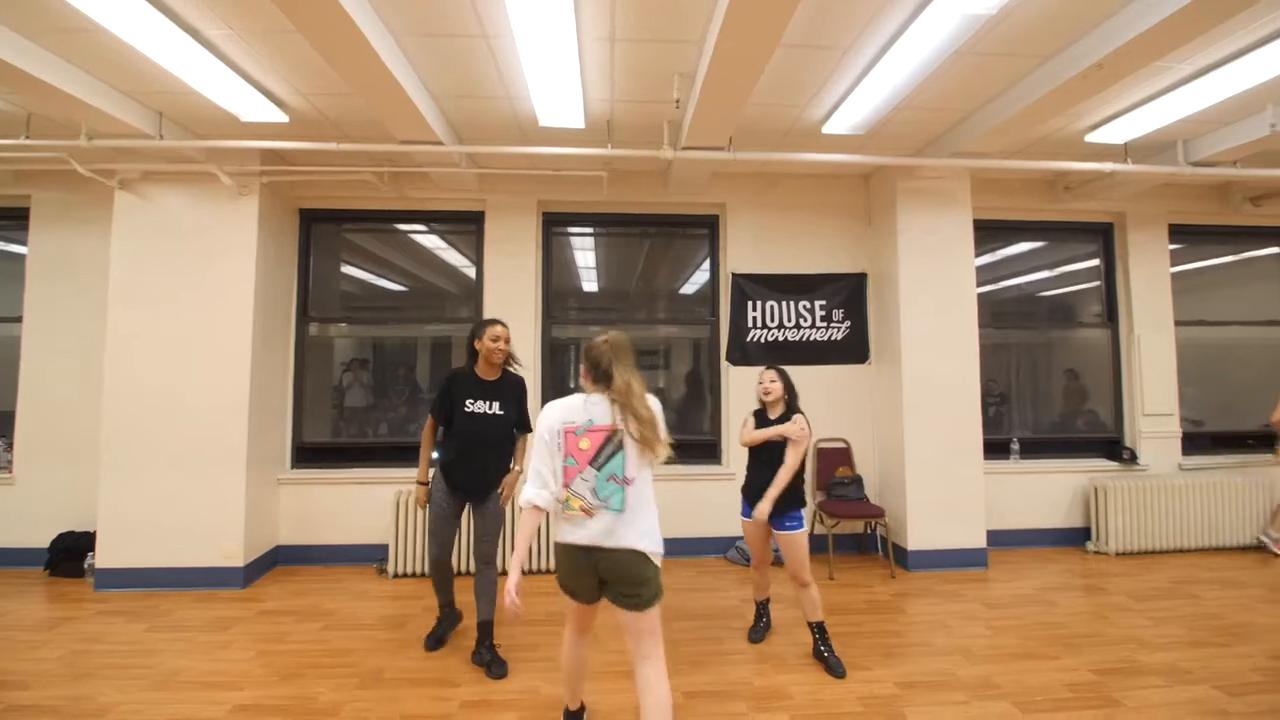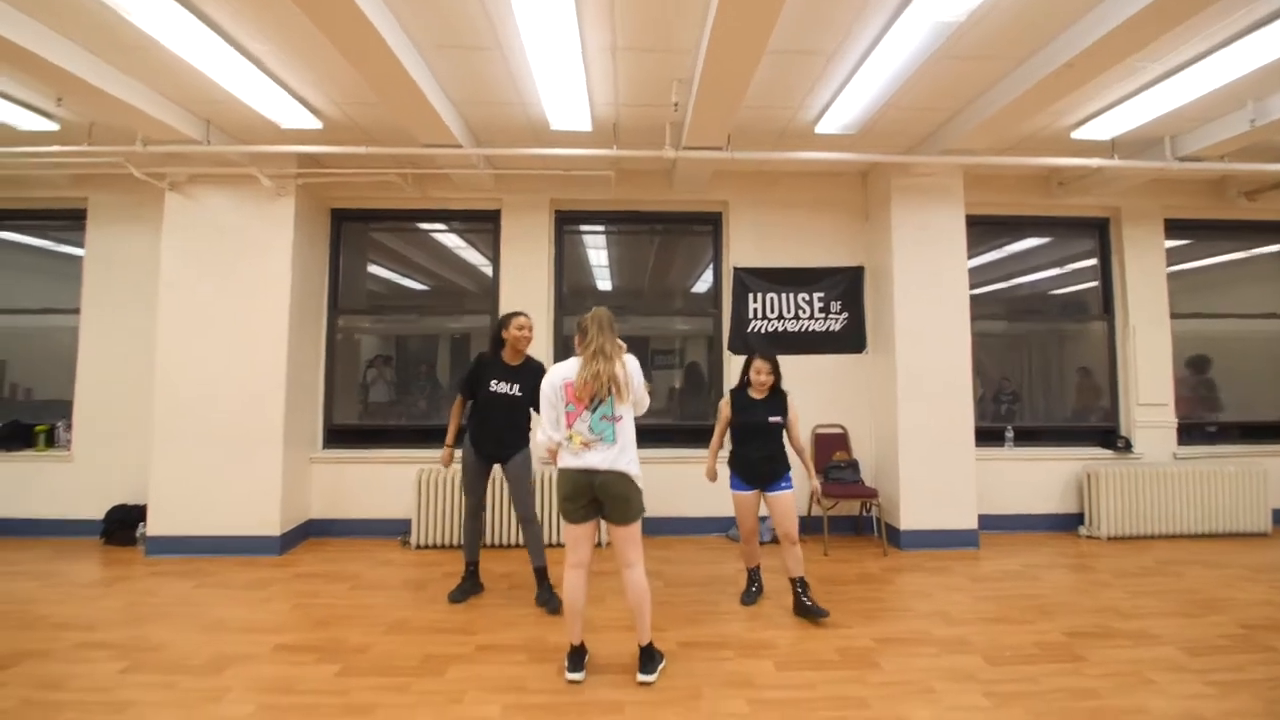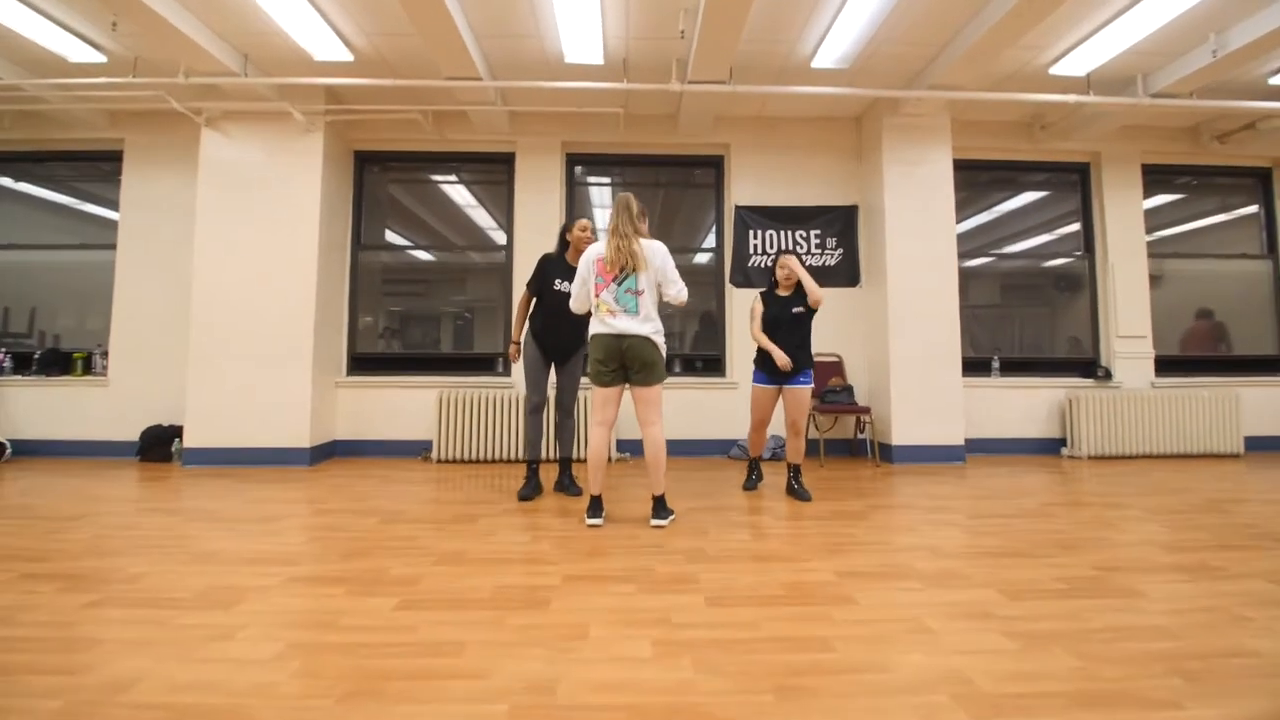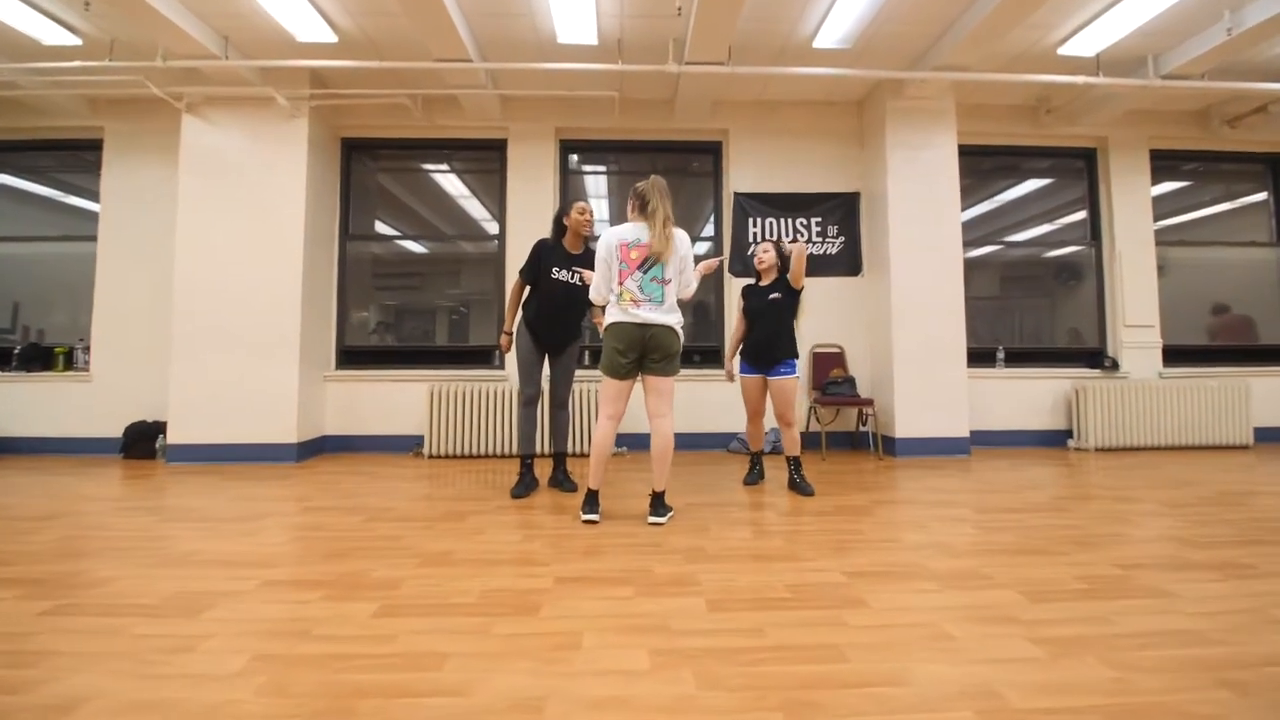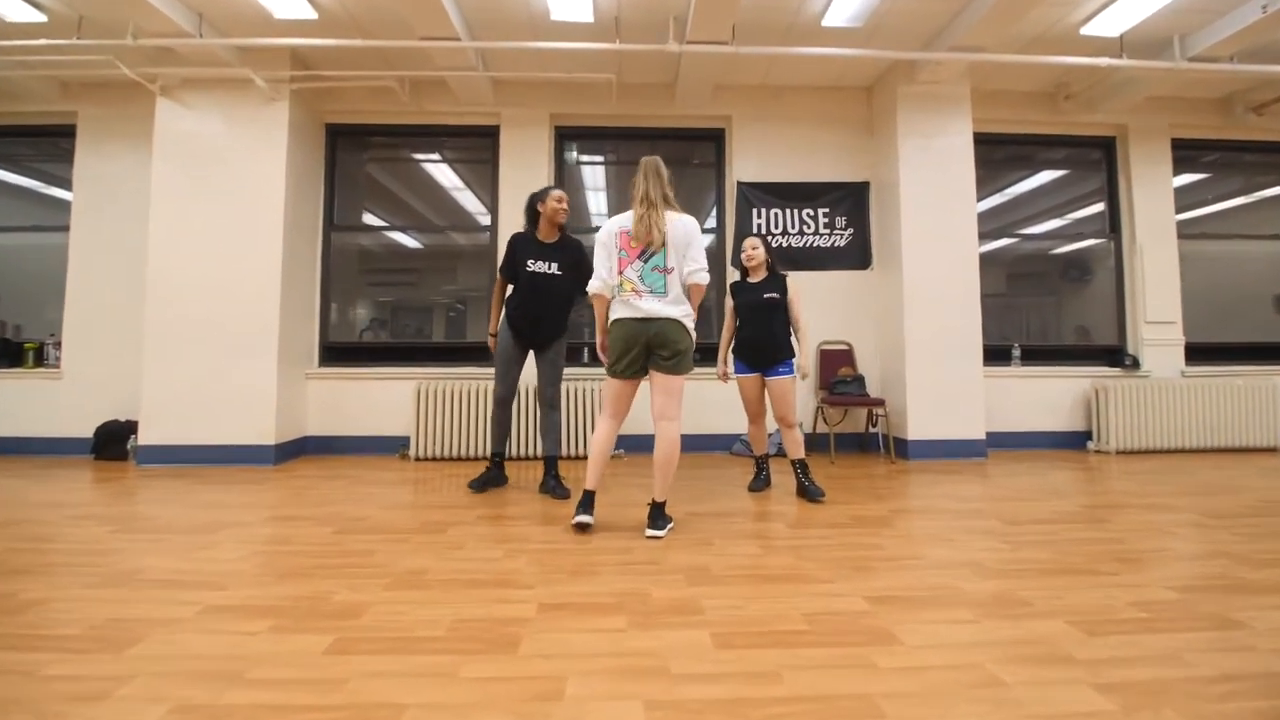
dt=0.7s
person 1, frame 1
right shoulder: (645, 408)
left elbow: (538, 494)
left wrist: (515, 567)
left hip: (574, 548)
right hip: (630, 549)
left knee: (578, 630)
right knee: (648, 659)
person 1, frame 2
left shoulder: (556, 374)
right shoulder: (628, 366)
left elbow: (549, 437)
right elbow: (641, 407)
left wrist: (557, 452)
left hip: (574, 475)
right hip: (618, 474)
left knee: (576, 564)
right knee: (631, 564)
left ankle: (576, 656)
right ankle: (647, 656)
person 1, frame 3
left shoulder: (592, 253)
right shoulder: (655, 249)
left elbow: (577, 305)
right elbow: (678, 297)
left hip: (604, 341)
right hip: (643, 341)
left knee: (601, 423)
right knee: (651, 424)
left ankle: (595, 505)
right ankle: (659, 506)
person 1, frame 4
left shoulder: (611, 237)
right shoulder: (678, 239)
left elbow: (600, 296)
right elbow: (685, 292)
left wrist: (593, 280)
right wrist: (700, 270)
left hip: (622, 330)
right hip: (663, 331)
left knee: (609, 415)
right knee: (660, 416)
left ankle: (591, 500)
right ankle: (658, 502)
person 1, frame 5
left shoulder: (612, 227)
right shoulder: (686, 224)
left elbow: (600, 286)
right elbow: (698, 279)
left wrist: (601, 331)
right wrist: (689, 312)
left hip: (626, 326)
right hip: (671, 326)
left knee: (610, 416)
right knee: (667, 419)
left ankle: (586, 503)
right ankle: (658, 514)
person 2, frame 1
left shoulder: (515, 385)
right shoulder: (457, 379)
left elbow: (521, 433)
right elbow: (431, 427)
left wrist: (516, 470)
right wrist: (422, 478)
left hip: (492, 482)
right hip: (449, 479)
left knee: (486, 560)
right knee: (438, 556)
left ankle: (485, 644)
right ankle: (447, 614)
person 2, frame 2
left shoulder: (535, 371)
right shoulder: (484, 363)
right elbow: (461, 402)
right wrist: (449, 443)
left hip: (516, 448)
right hip: (477, 446)
left knee: (527, 514)
right knee: (473, 510)
left ankle: (544, 586)
right ankle: (471, 576)
person 2, frame 3
right shoulder: (549, 263)
right elbow: (526, 299)
right wrist: (515, 339)
left hip: (573, 348)
right hip: (538, 342)
left knee: (566, 408)
right knee: (535, 404)
left ankle: (565, 474)
right ankle: (532, 475)
person 2, frame 4
left shoulder: (593, 259)
right shoulder: (544, 249)
left elbow: (596, 302)
right elbow: (519, 286)
left wrist: (602, 321)
right wrist: (507, 329)
left hip: (567, 338)
right hip: (532, 332)
left knee: (560, 400)
right knee: (529, 397)
left ankle: (559, 469)
right ankle: (527, 472)
person 2, frame 5
left shoulder: (574, 249)
right shoulder: (519, 242)
left elbow: (588, 291)
right elbow: (501, 285)
right wrist: (493, 330)
left hip: (553, 335)
right hip: (514, 330)
left knee: (549, 401)
right knee: (503, 396)
left ankle: (551, 474)
right ankle: (496, 467)
person 3, frame 1
left shoulder: (797, 420)
right shoulder: (755, 417)
left elbow: (789, 465)
right elbow: (745, 439)
left wrist: (769, 501)
right wrist: (779, 430)
left hip: (786, 507)
right hip: (752, 500)
left knee: (801, 576)
right knee: (759, 563)
left ankle: (821, 643)
right ankle: (762, 616)
person 3, frame 2
left shoulder: (783, 401)
right shoulder: (733, 400)
left elbow: (796, 439)
right elbow: (720, 433)
left wrist: (812, 473)
right wrist: (711, 463)
left hip: (778, 476)
right hip: (743, 475)
left knee: (789, 535)
right knee: (748, 534)
left ankle: (802, 596)
right ankle: (754, 581)
person 3, frame 3
left shoulder: (804, 296)
right shoulder: (763, 298)
left elbow: (817, 297)
right elbow: (755, 331)
left wrist: (799, 267)
right wrist: (774, 351)
left hip: (799, 370)
right hip: (766, 369)
left knee: (796, 427)
right knee: (758, 425)
left ankle: (794, 480)
right ankle: (754, 469)
person 3, frame 4
left shoulder: (788, 284)
right shoulder: (747, 291)
left elbow: (801, 250)
right elbow: (740, 328)
left wrist: (788, 248)
right wrist: (729, 359)
left hip: (782, 360)
right hip: (751, 361)
left knee: (786, 418)
right knee: (754, 416)
left ankle: (795, 473)
right ankle: (755, 465)
person 3, frame 5
left shoulder: (782, 282)
right shoulder: (736, 289)
left elbow: (797, 320)
right elbow: (729, 326)
left wrist: (803, 354)
right wrist: (721, 360)
left hip: (779, 360)
right hip: (746, 360)
left knee: (787, 419)
right knee: (755, 417)
left ankle: (803, 478)
right ankle: (762, 470)
